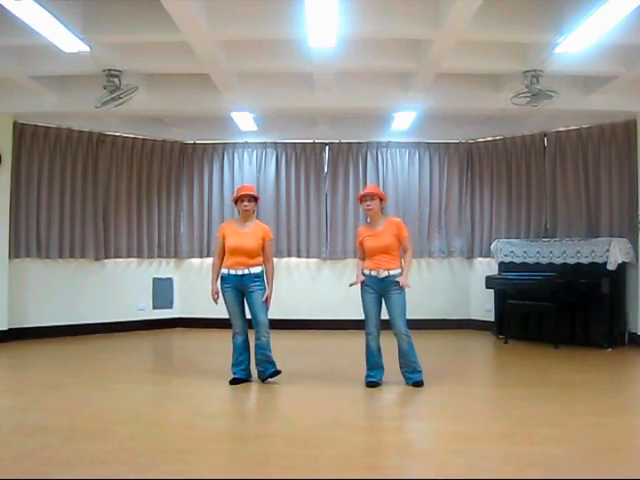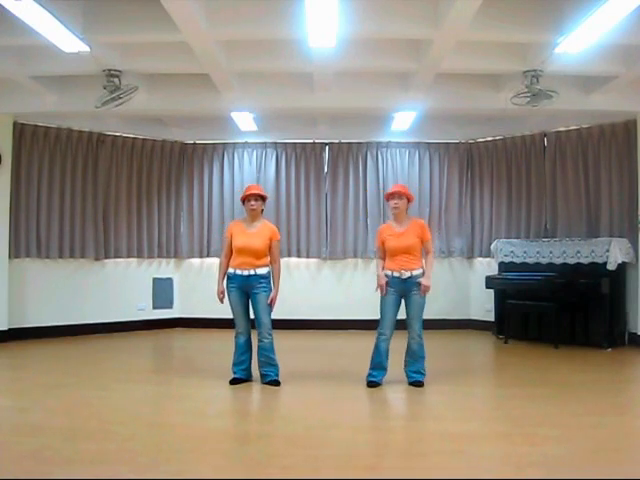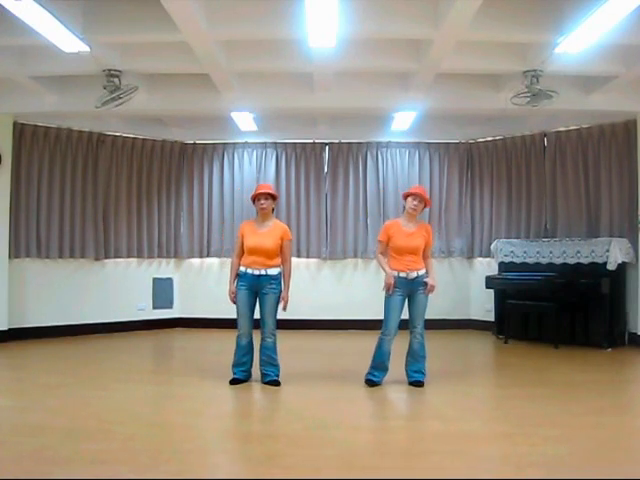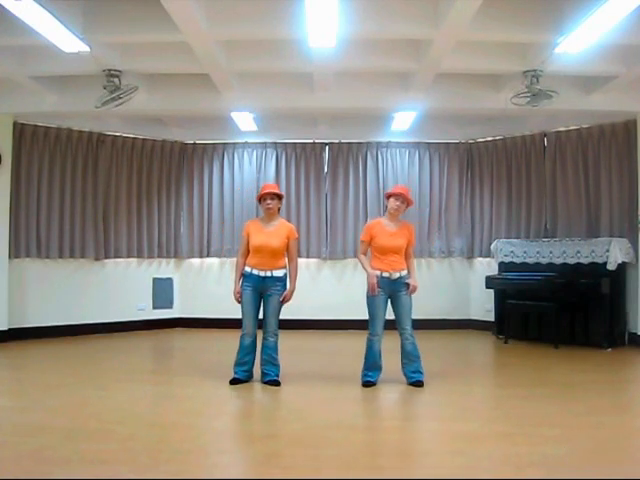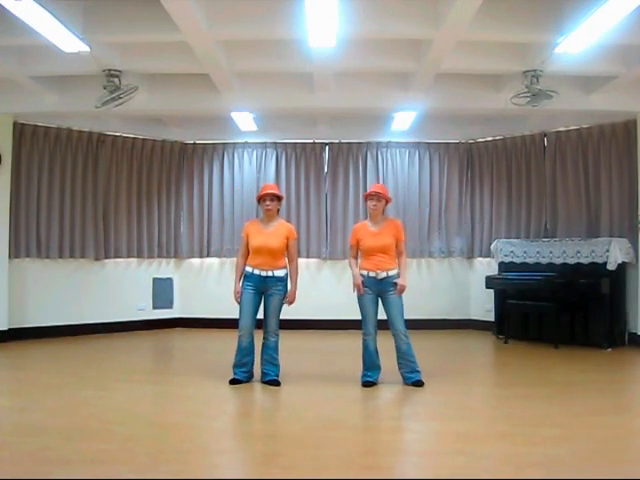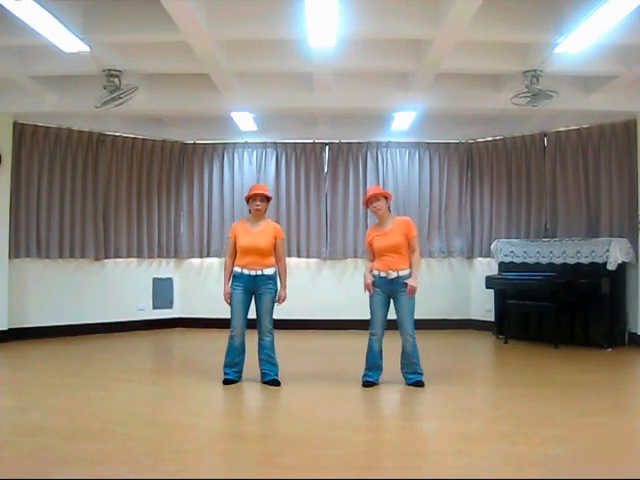
dt=0.5s
person 1, frame 1
left shoulder: (396, 224)
right shoulder: (362, 231)
left elbow: (407, 251)
left wrist: (405, 275)
right wrist: (359, 274)
left hip: (393, 280)
right hip: (370, 281)
left knee: (400, 329)
right knee: (371, 331)
left ankle: (413, 374)
right ankle: (374, 374)
person 1, frame 2
left shoulder: (419, 225)
right shoulder: (383, 230)
left elbow: (429, 253)
left wrist: (427, 276)
right wrist: (380, 274)
left hip: (415, 280)
right hip: (392, 281)
left knee: (415, 330)
right knee: (384, 330)
left ankle: (415, 374)
right ankle: (376, 374)
person 1, frame 3
left shoulder: (426, 229)
right shoulder: (390, 226)
left elbow: (427, 257)
right elbow: (380, 253)
left wrist: (431, 276)
right wrist: (388, 272)
left hip: (419, 281)
right hip: (397, 281)
left knee: (417, 330)
right knee: (389, 330)
left ankle: (416, 374)
right ankle: (376, 374)
person 1, frame 4
left shoulder: (408, 228)
right shoulder: (372, 226)
left elbow: (409, 257)
right elbow: (361, 254)
left wrist: (413, 277)
right wrist: (370, 272)
left hip: (401, 281)
right hip: (379, 281)
left knee: (406, 330)
right knee: (376, 331)
left ankle: (413, 374)
right ankle: (370, 374)
person 1, frame 5
left shoulder: (395, 225)
right shoulder: (358, 229)
left elbow: (402, 254)
right elbow: (352, 257)
left wrist: (402, 277)
right wrist: (355, 273)
left hip: (390, 281)
right hip: (367, 281)
left knee: (399, 330)
right knee: (369, 331)
left ankle: (411, 374)
right ankle: (370, 375)
person 1, frame 6
left shoulder: (405, 223)
right shoulder: (371, 232)
left elbow: (415, 252)
left wrist: (414, 277)
right wrist: (367, 274)
left hip: (402, 280)
right hip: (379, 282)
left knee: (407, 331)
right knee: (375, 331)
left ankle: (413, 375)
right ankle: (371, 374)
person 2, frame 1
left shoulder: (263, 229)
right shoulder: (225, 228)
left elbow: (268, 261)
right elbow: (218, 257)
left wrist: (270, 287)
right wrist: (214, 283)
left hip: (254, 279)
right hip: (229, 280)
left knee: (262, 325)
right knee: (238, 329)
left ankle: (266, 369)
right ankle: (241, 372)
person 2, frame 2
left shoulder: (271, 230)
right shoulder: (233, 227)
left elbow: (275, 262)
right elbow: (225, 257)
left wrist: (275, 288)
right wrist: (220, 283)
left hip: (260, 280)
right hip: (236, 280)
left knee: (265, 329)
right knee: (241, 329)
left ankle: (269, 374)
right ankle: (241, 372)
person 2, frame 3
left shoulder: (282, 229)
right shoulder: (245, 227)
left elbow: (286, 262)
right elbow: (237, 257)
left wrist: (286, 289)
right wrist: (232, 283)
left hip: (271, 280)
right hip: (246, 279)
left knee: (269, 330)
right knee: (244, 329)
left ankle: (270, 374)
right ankle: (241, 372)
person 2, frame 4
left shoulder: (288, 229)
right shoulder: (250, 226)
left elbow: (293, 260)
right elbow: (242, 256)
left wrist: (292, 286)
right wrist: (236, 283)
left hip: (276, 281)
right hip: (251, 278)
left knee: (271, 330)
right knee: (248, 329)
left ankle: (270, 374)
right ankle: (242, 372)
person 2, frame 5
left shoulder: (288, 229)
right shoulder: (249, 227)
left elbow: (293, 260)
right elbow: (242, 257)
left wrist: (293, 288)
right wrist: (237, 283)
left hip: (277, 281)
right hip: (252, 279)
left knee: (271, 330)
right knee: (245, 329)
left ankle: (270, 374)
right ankle: (242, 372)
person 2, frame 6
left shoulder: (275, 229)
right shoulder: (237, 227)
left elbow: (280, 260)
right elbow: (230, 258)
left wrist: (283, 287)
right wrist: (226, 284)
left hip: (266, 280)
right hip: (241, 279)
left knee: (266, 329)
right knee: (237, 329)
left ankle: (269, 373)
right ankle: (232, 372)
